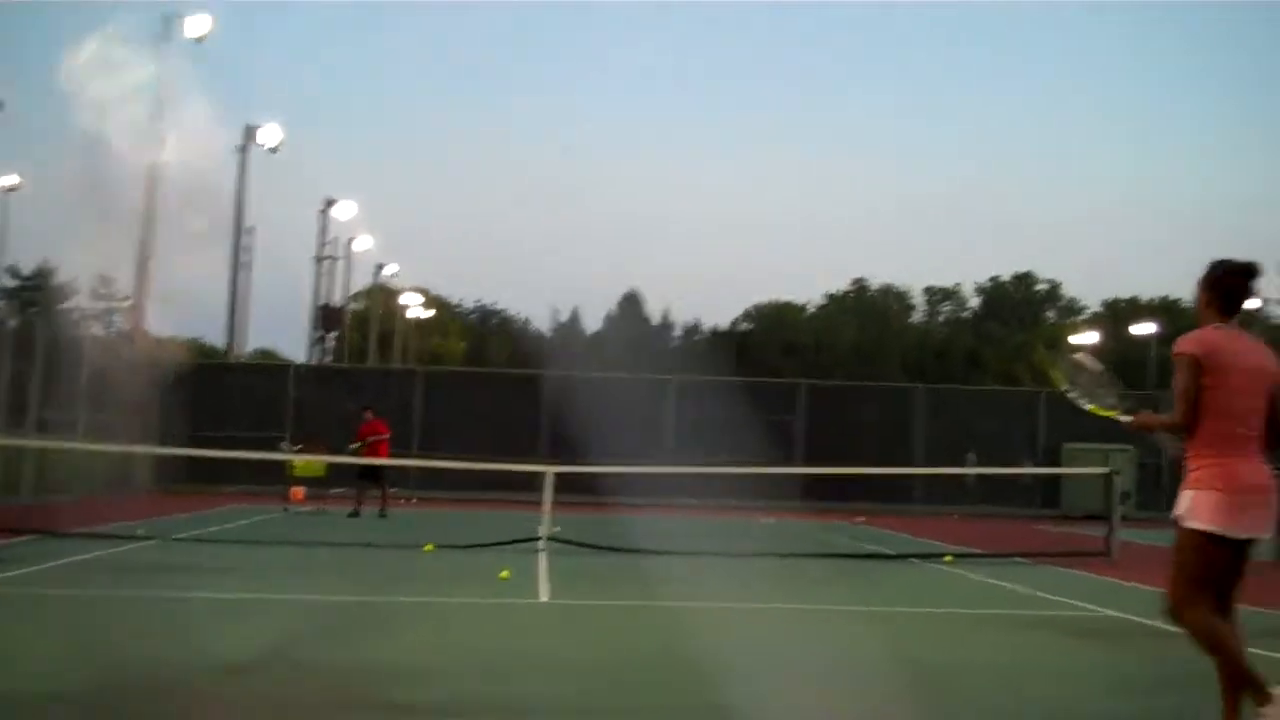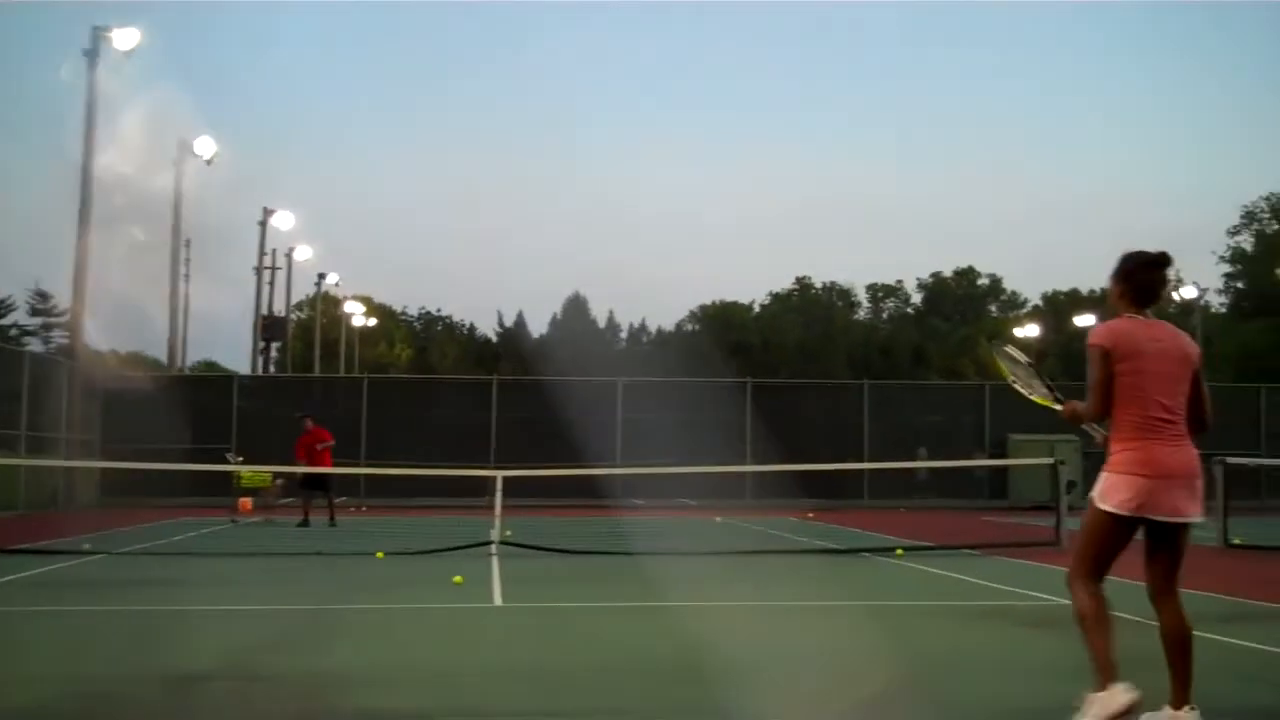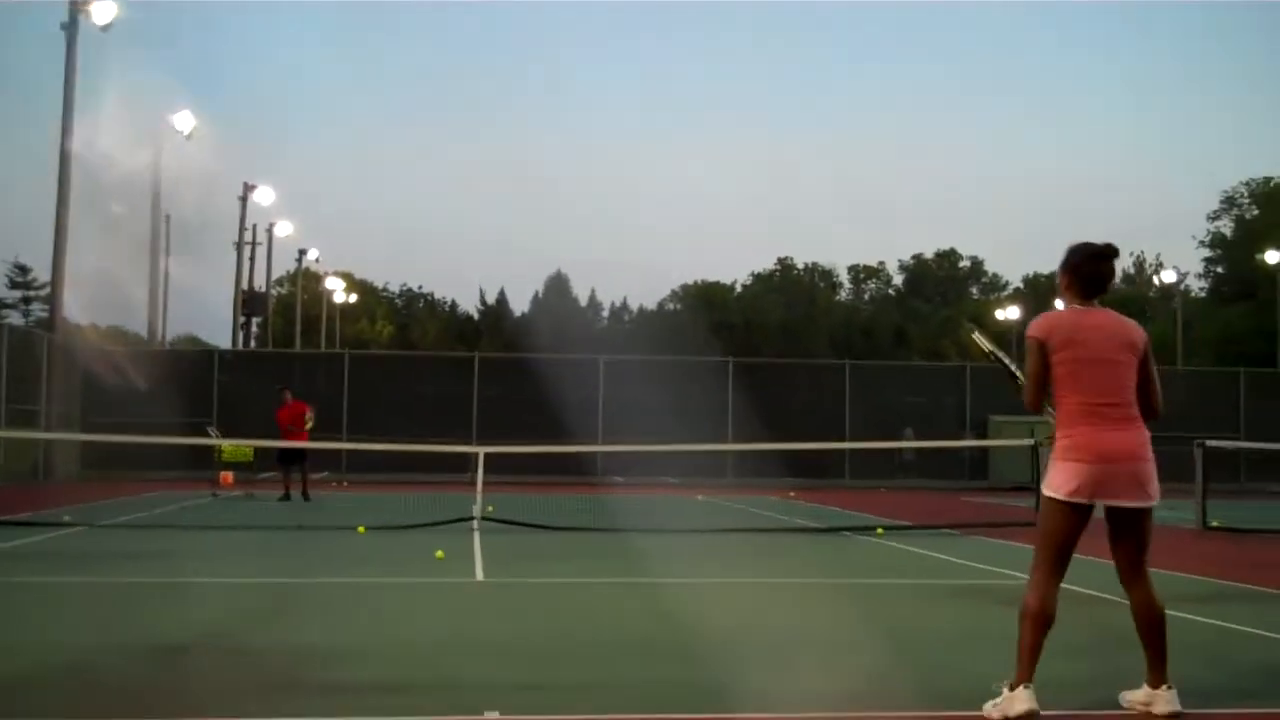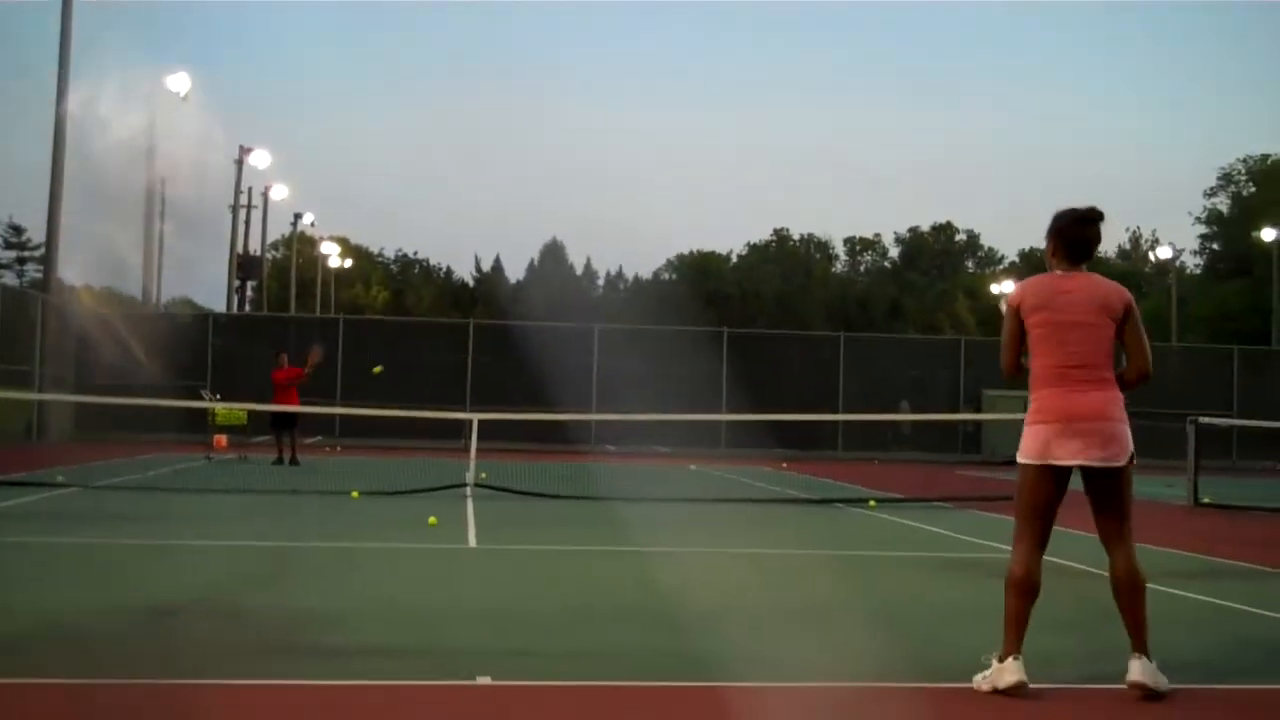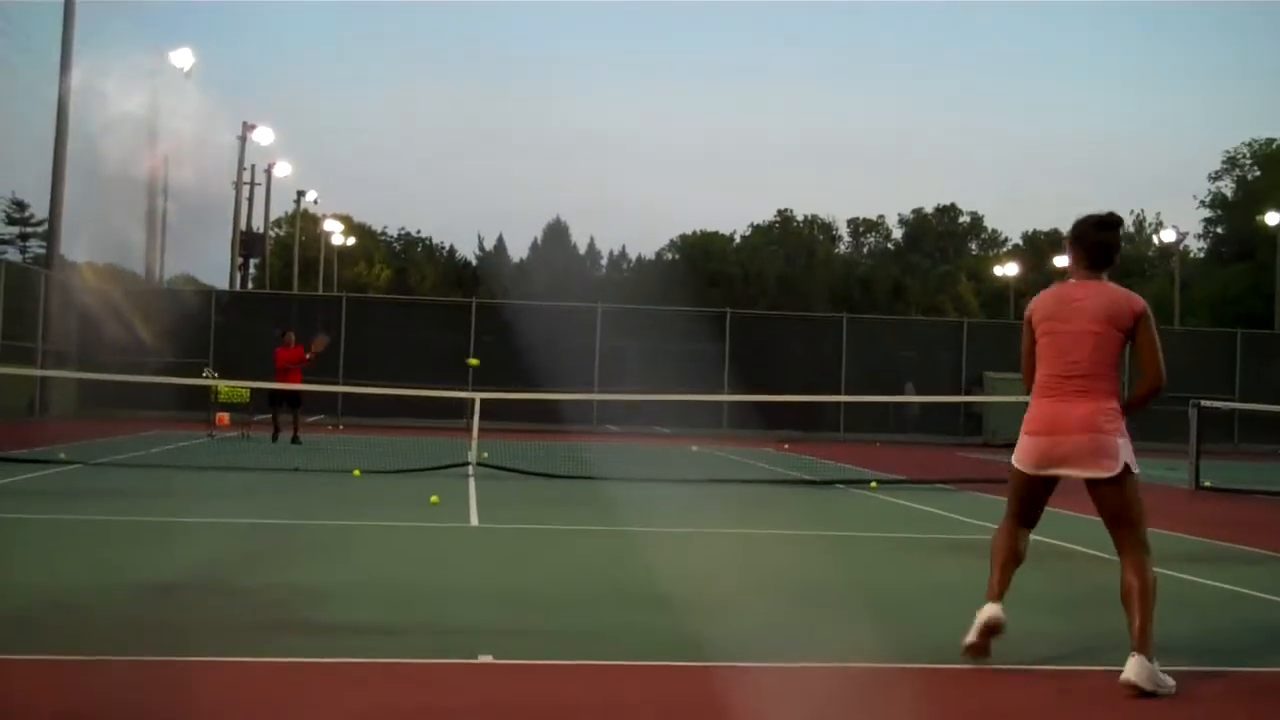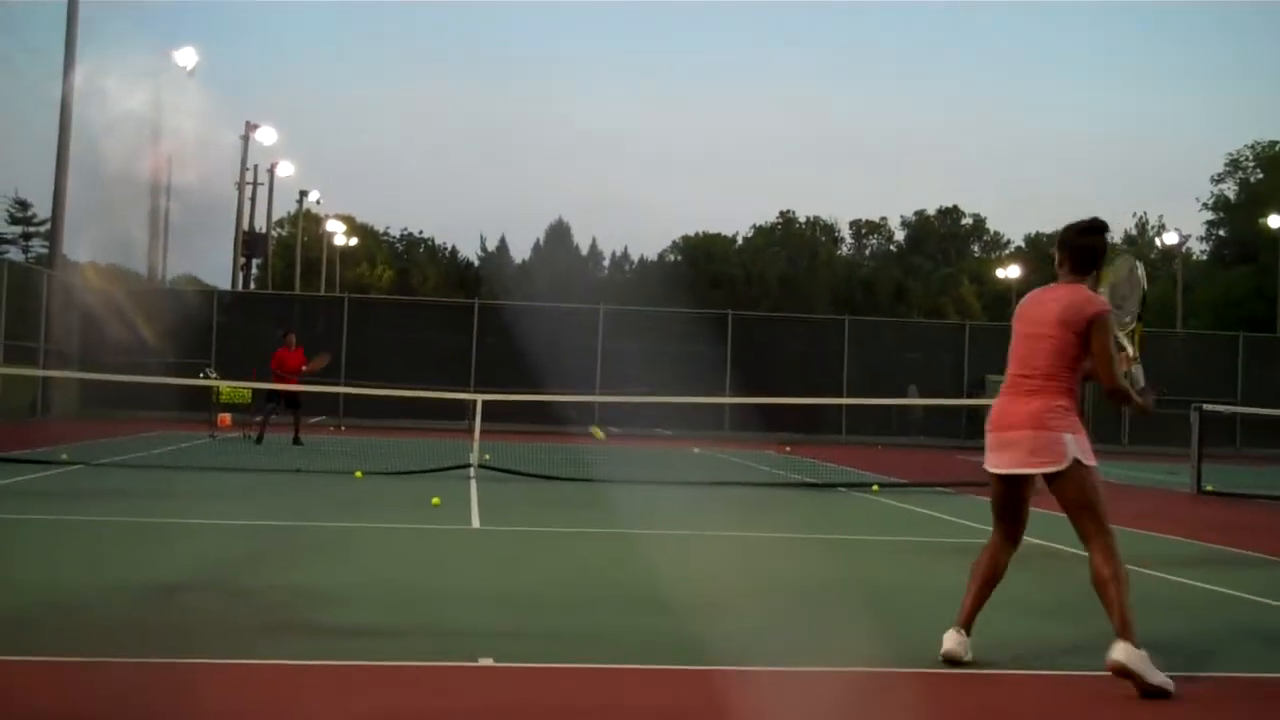
dt=0.2s
person 1, frame 1
left shoulder: (1193, 344)
left elbow: (1183, 420)
left wrist: (1149, 421)
left hip: (1213, 488)
left knee: (1184, 607)
right knee: (1215, 608)
person 1, frame 2
left shoulder: (1106, 335)
right shoulder: (1184, 342)
left elbow: (1099, 410)
right elbow: (1203, 419)
left wrist: (1075, 409)
left hip: (1132, 473)
right hip: (1182, 472)
left knee: (1083, 578)
right knee: (1163, 593)
person 1, frame 3
left shoulder: (1045, 327)
right shoulder: (1133, 331)
left elbow: (1033, 402)
right elbow: (1153, 407)
left wrist: (1060, 400)
left hip: (1077, 459)
right hip: (1135, 459)
left knee: (1044, 576)
right knee: (1136, 579)
person 1, frame 4
left shoulder: (1025, 293)
right shoulder: (1117, 296)
left elbow: (1010, 366)
right elbow: (1141, 368)
left hip: (1049, 423)
right hip: (1105, 422)
left knee: (1028, 546)
right knee: (1119, 546)
left ankle: (1010, 662)
right ankle: (1141, 660)
person 1, frame 5
left shoulder: (1040, 303)
right shoulder: (1132, 305)
right elbow: (1154, 381)
left hip: (1042, 429)
right hip: (1100, 434)
left knee: (1013, 525)
right knee: (1134, 550)
left ankle: (992, 607)
right ankle: (1141, 657)
person 1, frame 6
left shoulder: (1028, 300)
right shoulder: (1093, 307)
right elbow: (1110, 383)
right wrist: (1138, 402)
left hip: (1003, 425)
right hip: (1050, 430)
left knee: (1005, 537)
right knee: (1101, 543)
left ankle: (959, 633)
right ankle: (1127, 647)
